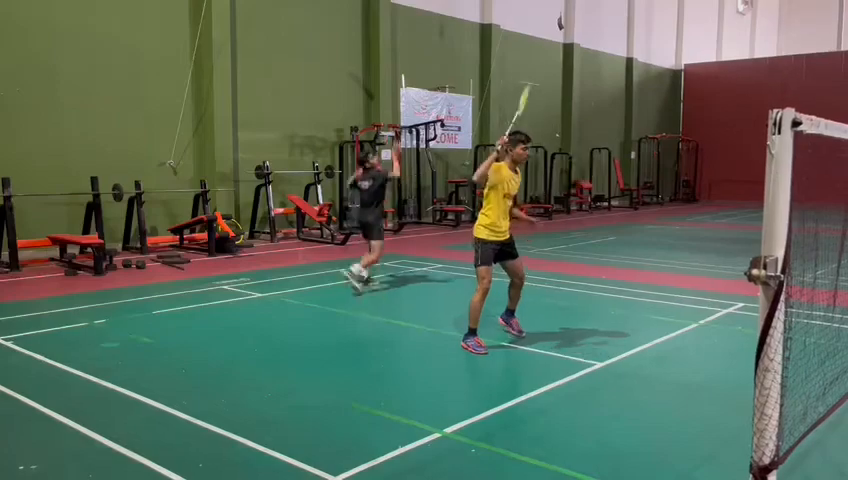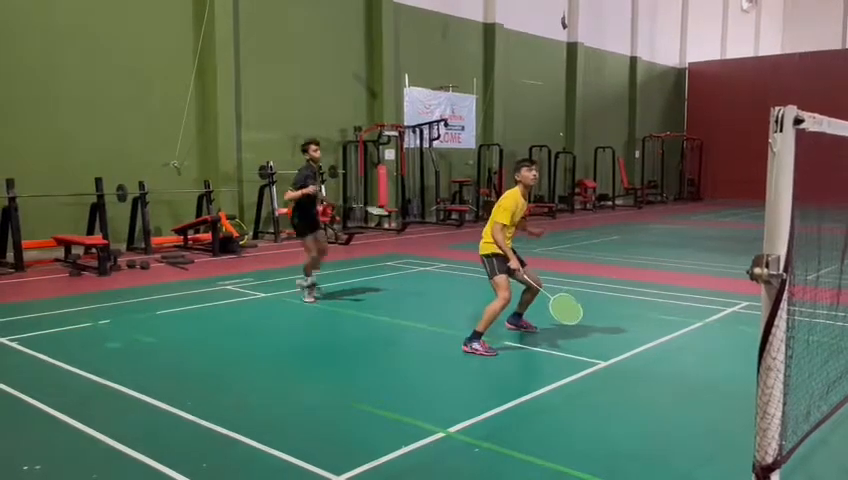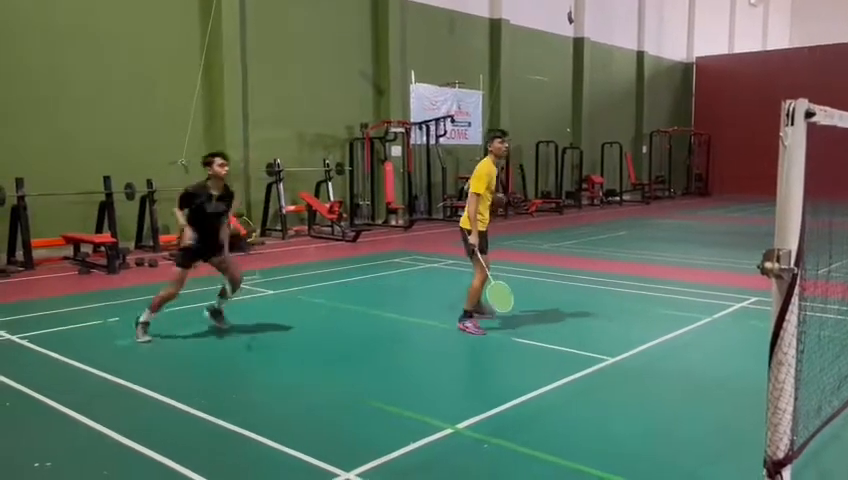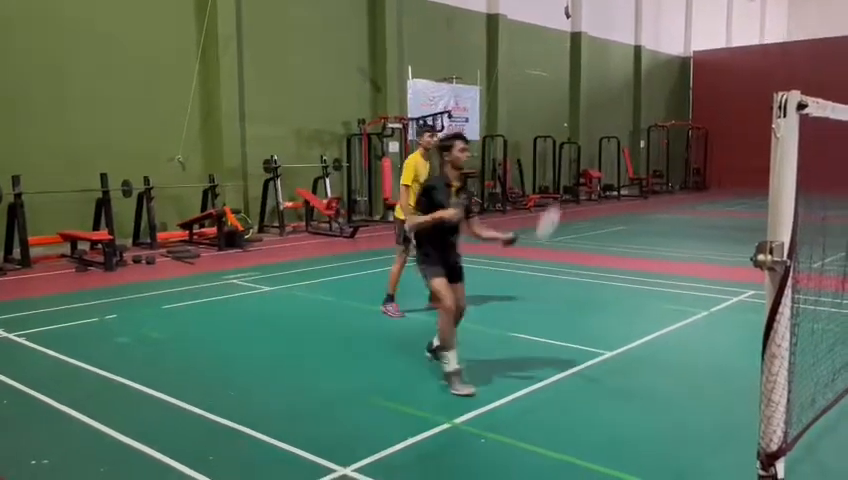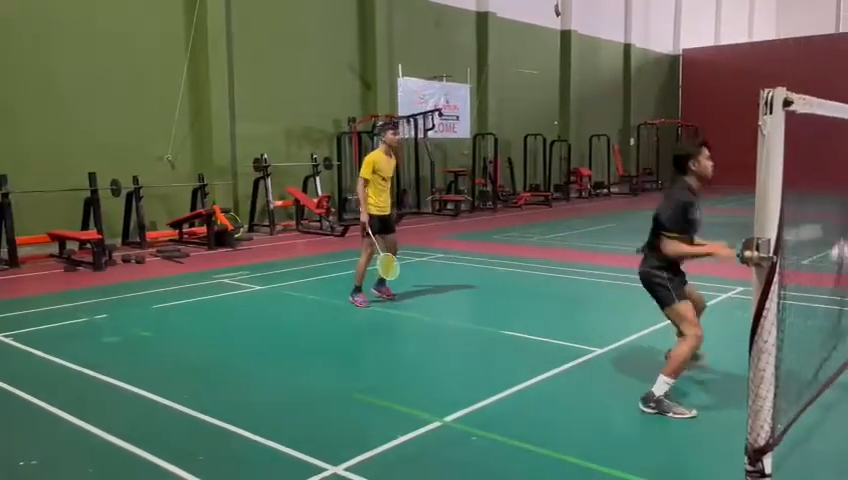
dt=1s
person 1, frame 1
left shoulder: (361, 178)
right shoulder: (378, 174)
left elbow: (350, 183)
right elbow: (396, 174)
left wrist: (358, 173)
right wrist: (395, 157)
left hip: (363, 218)
right hip: (373, 220)
left knee: (371, 250)
right knee: (376, 256)
left ankle: (363, 276)
right ankle: (354, 271)
person 1, frame 2
left shoulder: (316, 170)
right shoulder: (304, 173)
right elbow: (288, 196)
right wrist: (306, 191)
left hip: (311, 216)
right hip: (301, 218)
left knee: (323, 250)
right knee: (313, 254)
left ankle: (309, 281)
right ankle: (307, 285)
person 1, frame 3
left shoulder: (228, 194)
right shoulder: (194, 191)
right elbow: (178, 210)
left wrist: (225, 246)
right wrist: (185, 229)
left hip: (212, 243)
right hip: (191, 245)
left knee: (236, 278)
right knee: (173, 291)
left ankle: (216, 308)
right ankle: (144, 321)
person 1, frame 4
left shoulder: (465, 190)
right shoulder: (433, 186)
left elbow: (474, 228)
right elbow: (411, 224)
left wrist: (499, 236)
right wrist: (439, 215)
left hip: (450, 255)
right hip: (430, 256)
left knee: (458, 309)
right knee: (448, 307)
left ankle: (436, 345)
right ankle: (452, 372)
person 1, frame 5
left shoulder: (686, 195)
right shoulder: (680, 200)
right elbow: (668, 248)
left wrist: (702, 243)
right wrist: (712, 250)
left hip: (666, 272)
right hip: (659, 272)
left knee: (697, 304)
right knee: (693, 335)
left ankle: (680, 357)
right ankle: (655, 397)
person 2, frame 1
left shoulder: (517, 174)
right shoulder: (497, 169)
right elbow: (478, 178)
left wrist: (524, 217)
right wrist: (496, 154)
left hip: (504, 236)
right hip: (485, 236)
left knee: (518, 277)
right knee: (484, 286)
left ankle: (509, 316)
right ankle: (470, 336)
person 2, frame 2
left shoulder: (524, 199)
right shoulder: (511, 198)
right elbow: (496, 232)
left wrist: (529, 230)
right wrist: (512, 259)
left hip: (506, 249)
right hip: (491, 250)
left knee: (535, 284)
right knee: (504, 295)
left ankle: (516, 319)
right ankle: (473, 340)
person 2, frame 3
left shoulder: (494, 167)
right shoulder: (484, 169)
right elbow: (471, 202)
left wrist: (495, 196)
right wrist: (474, 234)
left hip: (481, 226)
right hip: (472, 228)
left knee: (482, 269)
right knee: (482, 272)
left ankle: (477, 304)
right ankle: (466, 318)
person 2, frame 4
left shoulder: (426, 161)
right shoulder: (412, 161)
right elbow: (404, 191)
right wrist: (408, 219)
right hip: (406, 218)
right knee: (401, 260)
left ankle: (434, 296)
right ankle: (388, 301)
person 2, frame 5
left shoulder: (392, 159)
right shoulder: (372, 158)
right elbow: (361, 185)
right wrist: (364, 212)
left hip: (386, 211)
right hip: (371, 212)
left knee: (392, 248)
right knee: (368, 251)
left ankle: (380, 285)
right ankle: (356, 292)
